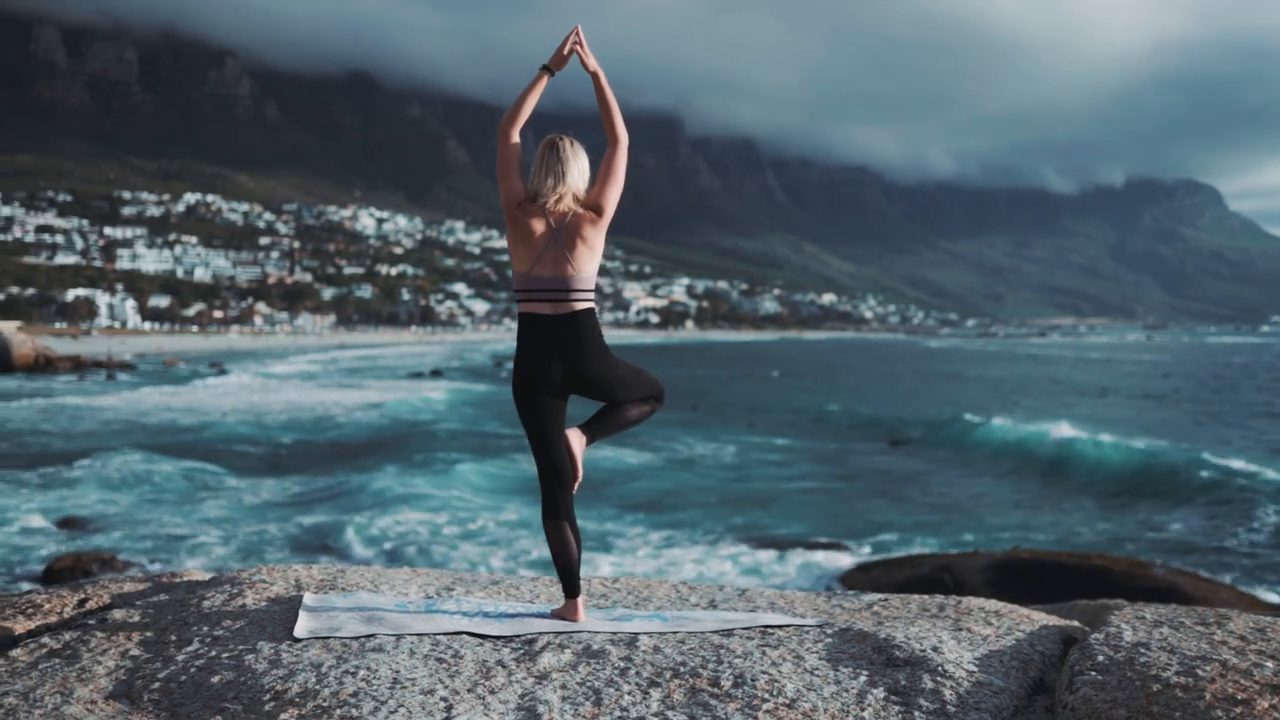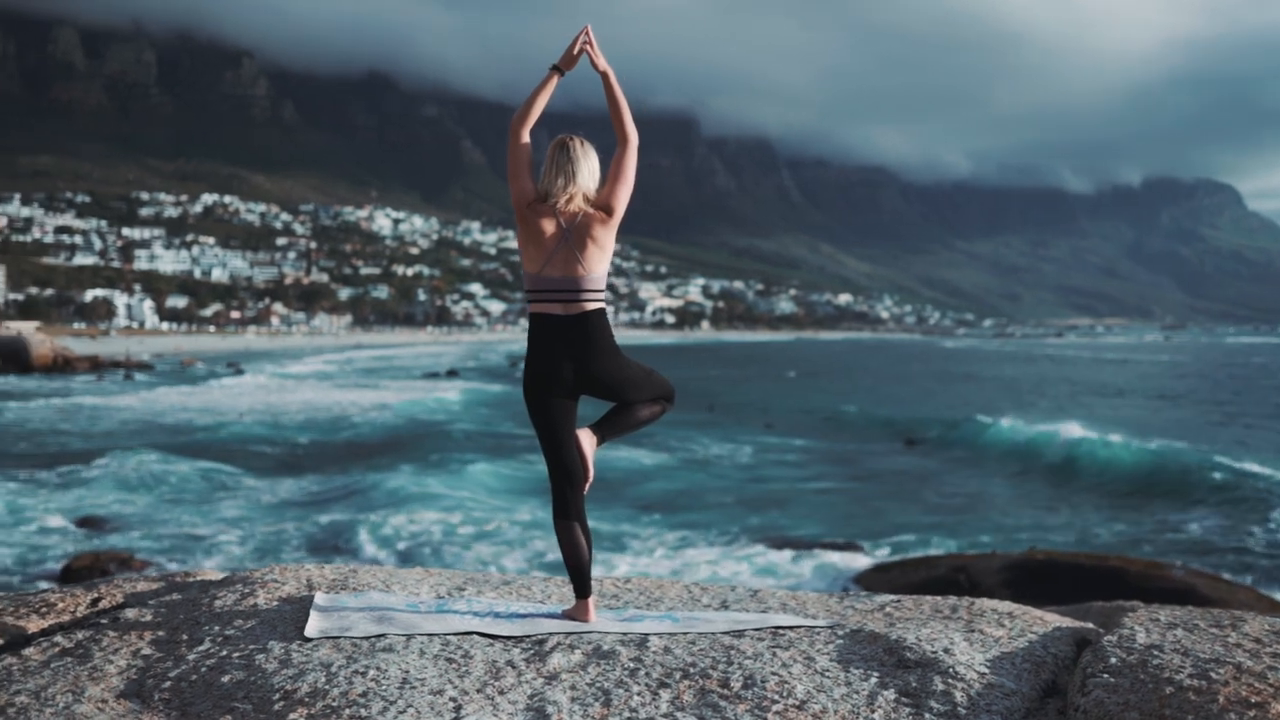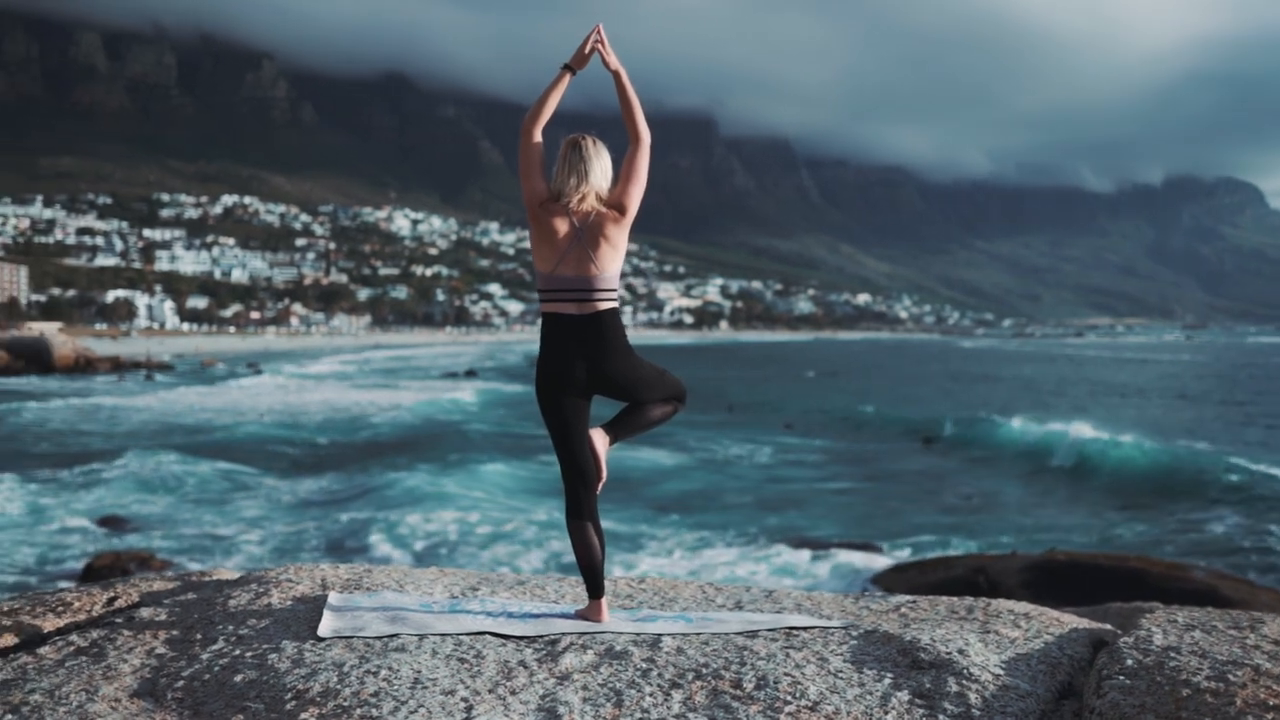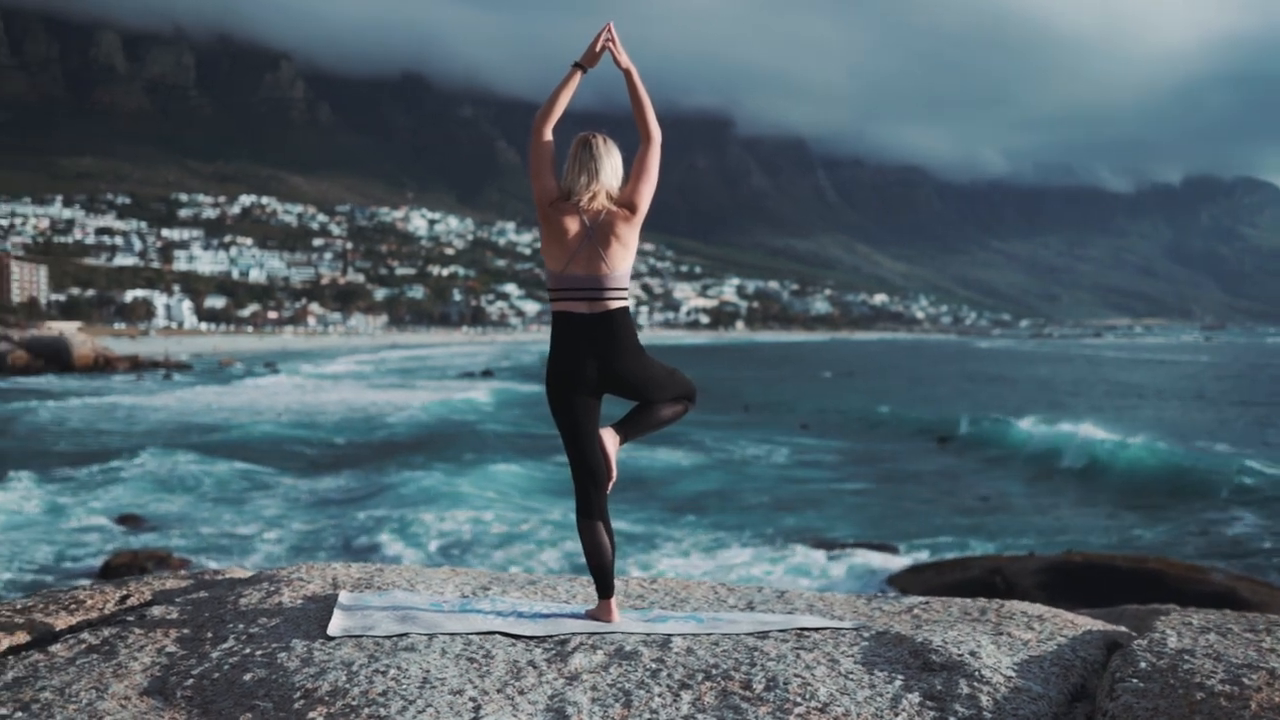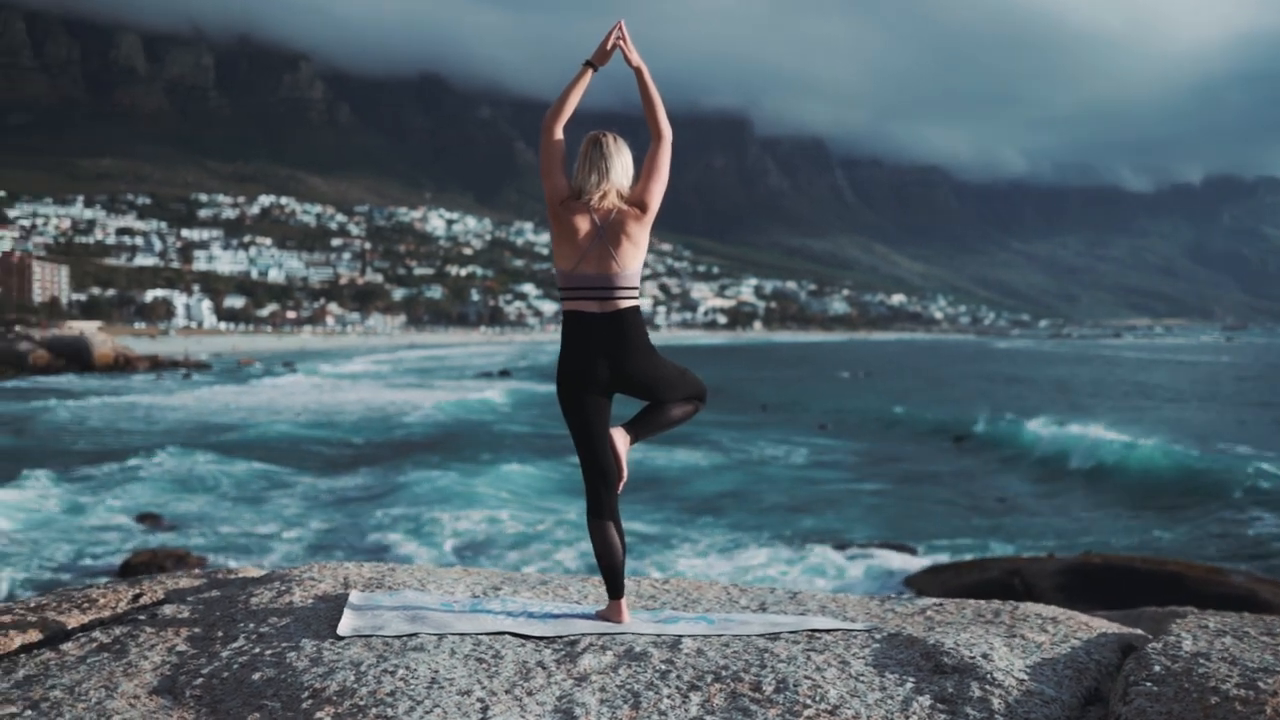
dt=0.2s
person 1, frame 1
left shoulder: (518, 217)
right shoulder: (593, 220)
left elbow: (508, 133)
right elbow: (619, 140)
left wrist: (549, 69)
right wrist: (594, 70)
left hip: (533, 360)
right hip: (584, 355)
left knee: (555, 487)
right knee: (651, 393)
left ankle: (572, 603)
right ankle: (583, 436)
person 1, frame 2
left shoulder: (529, 217)
right shoulder: (604, 219)
left elbow: (518, 133)
right elbow: (629, 140)
left wrist: (559, 69)
right wrist: (603, 69)
left hip: (544, 361)
right hip: (595, 355)
left knee: (565, 488)
right knee: (661, 393)
left ankle: (584, 604)
right ankle: (594, 436)
person 1, frame 3
left shoulder: (542, 217)
right shoulder: (617, 219)
left elbow: (530, 133)
right elbow: (642, 139)
left wrist: (571, 68)
right wrist: (615, 68)
left hip: (557, 361)
right hip: (608, 355)
left knee: (578, 487)
right knee: (674, 393)
left ankle: (597, 604)
right ankle: (607, 435)
person 1, frame 4
left shoulder: (552, 215)
right shoulder: (628, 217)
left elbow: (541, 131)
right elbow: (653, 137)
left wrist: (583, 66)
right wrist: (626, 67)
left hip: (568, 360)
right hip: (619, 354)
left knee: (589, 488)
right knee: (684, 392)
left ankle: (607, 604)
right ankle: (618, 435)
person 1, frame 5
left shoulder: (563, 215)
right shoulder: (639, 216)
left elbow: (552, 130)
right elbow: (664, 137)
left wrist: (593, 64)
right wrist: (637, 65)
left hip: (579, 359)
right hip: (630, 353)
left knee: (599, 486)
right knee: (694, 393)
left ankle: (618, 605)
right ankle: (628, 435)
